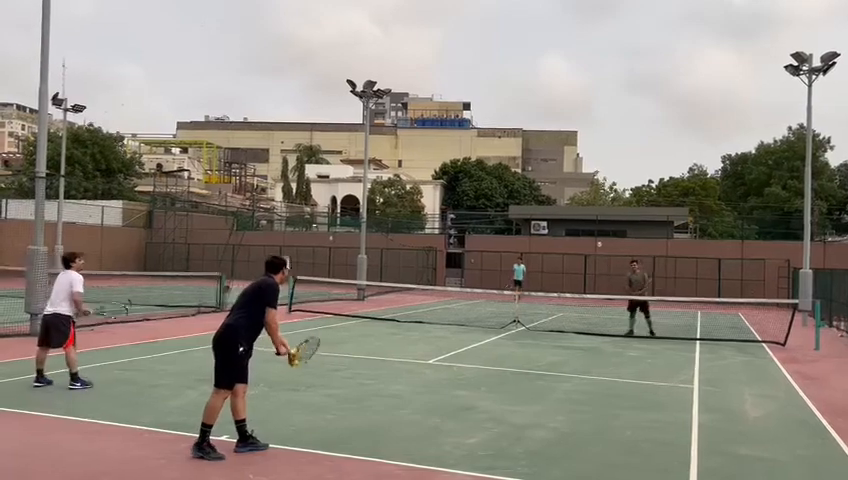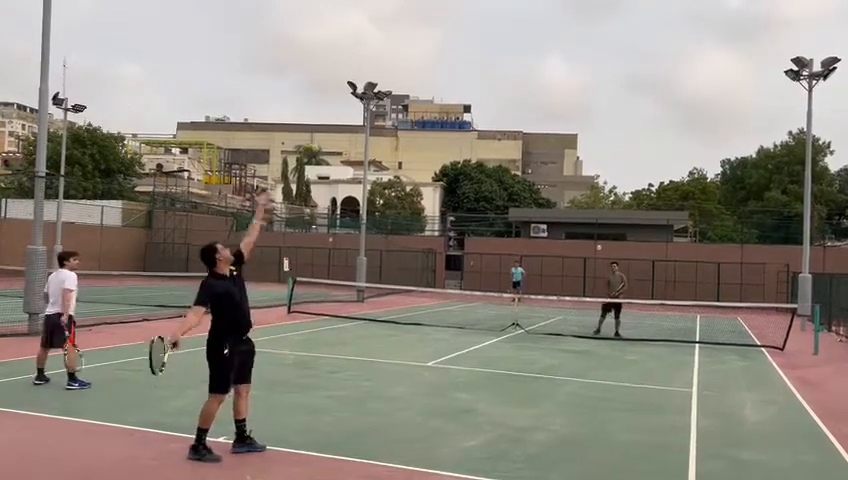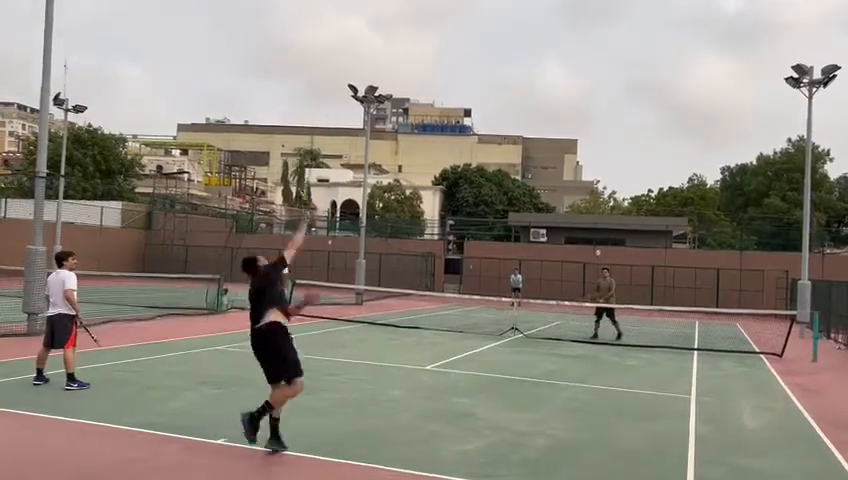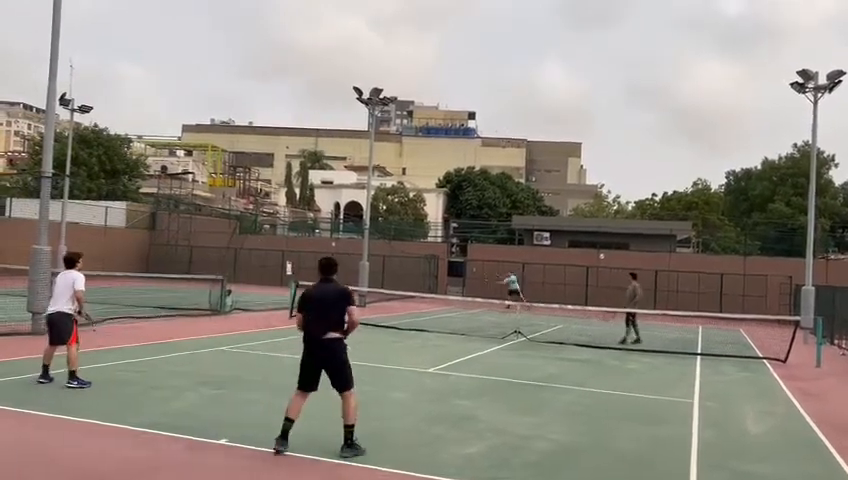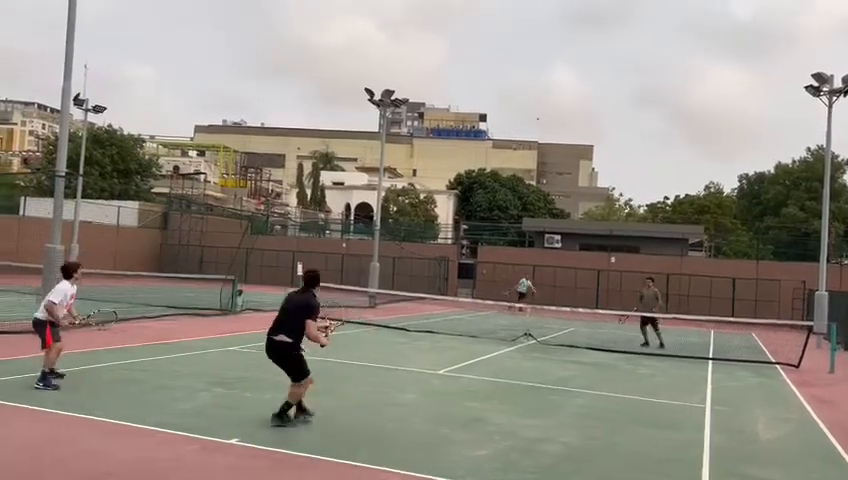
dt=1s
person 1, frame 1
left shoulder: (261, 285)
right shoulder: (271, 286)
left elbow: (266, 323)
right elbow: (270, 322)
left wrist: (284, 343)
right wrist: (278, 346)
left hip: (235, 343)
right hip: (232, 342)
left knee: (239, 390)
right knee: (221, 392)
left ankle: (244, 439)
right ankle: (202, 443)
person 1, frame 2
left shoulder: (235, 268)
right shoulder: (210, 286)
left elbow: (251, 237)
right elbow: (195, 314)
left wrist: (260, 210)
right wrist: (177, 334)
left hip: (243, 342)
right hip: (223, 346)
left knee: (243, 390)
right knee: (218, 395)
left ankle: (242, 439)
right ankle: (198, 446)
person 1, frame 3
left shoulder: (256, 287)
right shoulder: (270, 273)
right elbow: (291, 249)
left wrist: (303, 303)
right wrist: (303, 230)
left hip: (260, 338)
right hip: (273, 334)
left knee: (279, 386)
right knee: (295, 384)
left ankle: (274, 436)
right ankle: (256, 416)
person 1, frame 4
left shoulder: (307, 293)
right shoulder: (344, 291)
left elbow: (299, 324)
right elbow: (355, 321)
left hip: (311, 346)
right hip: (334, 346)
left knee: (301, 393)
right knee: (348, 395)
left ankle: (283, 438)
right ankle: (349, 444)
person 1, frame 5
left shoulder: (292, 296)
right shoulder: (312, 303)
right elbow: (310, 333)
left wrist: (316, 331)
right wrist: (322, 340)
left hip: (272, 343)
right hip: (286, 346)
left knee: (300, 376)
right knee: (303, 381)
left ankle: (300, 410)
right ankle: (281, 415)
person 2, frame 1
left shoulder: (62, 275)
right shoulder: (76, 277)
right elbow: (76, 298)
left wrist: (79, 309)
right wrist: (80, 310)
left hip: (48, 314)
right hip: (62, 316)
left knee: (43, 347)
right knee: (70, 347)
left ankle: (39, 377)
right ankle: (75, 380)
person 2, frame 2
left shoulder: (52, 275)
right shoulder: (70, 275)
left elbow: (46, 296)
right elbow: (66, 295)
right wrist: (65, 314)
left hip: (49, 314)
right hip: (62, 316)
left knee: (45, 346)
right knee: (69, 347)
left ankle: (40, 376)
right ankle: (72, 380)
person 2, frame 3
left shoulder: (51, 276)
right shoulder: (69, 275)
left elbow: (48, 296)
right elbow: (68, 295)
right wrist: (77, 311)
left hip: (51, 315)
right hip: (65, 316)
left knee: (46, 347)
right knee: (69, 347)
left ankle: (39, 376)
right ankle: (71, 381)
person 2, frame 4
left shoulder: (60, 276)
right shoulder: (78, 276)
right elbow: (79, 295)
right wrist: (81, 308)
left hip: (51, 313)
right hip: (64, 314)
left knee: (52, 344)
right knee: (73, 345)
left ankle: (44, 374)
right ankle: (73, 378)
person 2, frame 5
left shoulder: (72, 287)
right shoulder: (63, 287)
left elbow: (68, 304)
right elbow: (48, 306)
left wrist: (75, 316)
right wrist: (59, 320)
left hip: (49, 320)
right hip: (43, 320)
left knee: (55, 346)
right knee: (57, 347)
left ankle: (50, 370)
right ankle: (42, 379)
